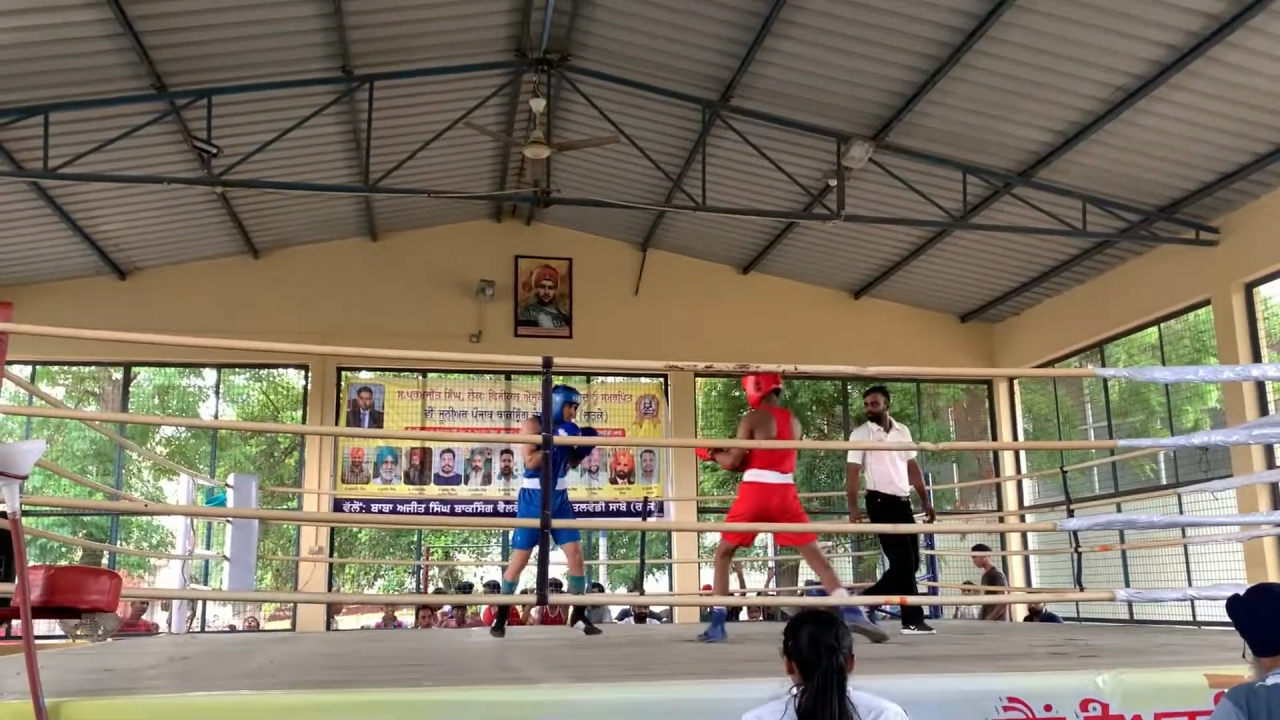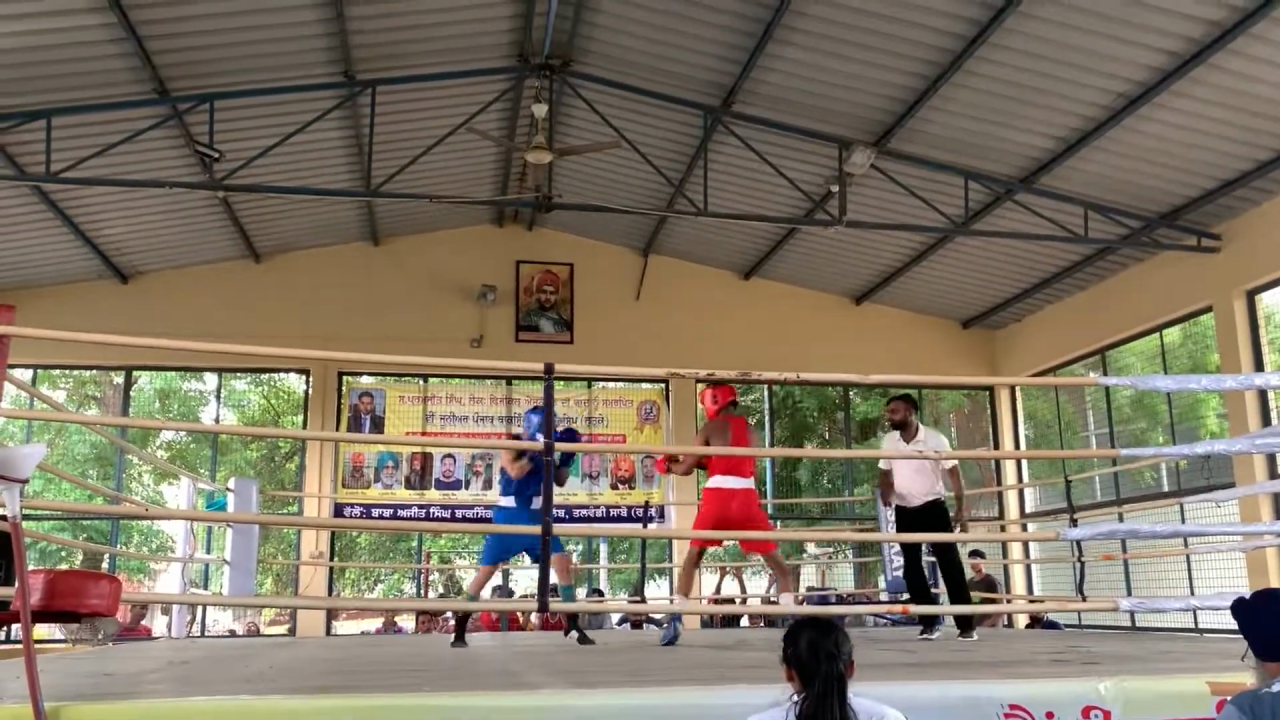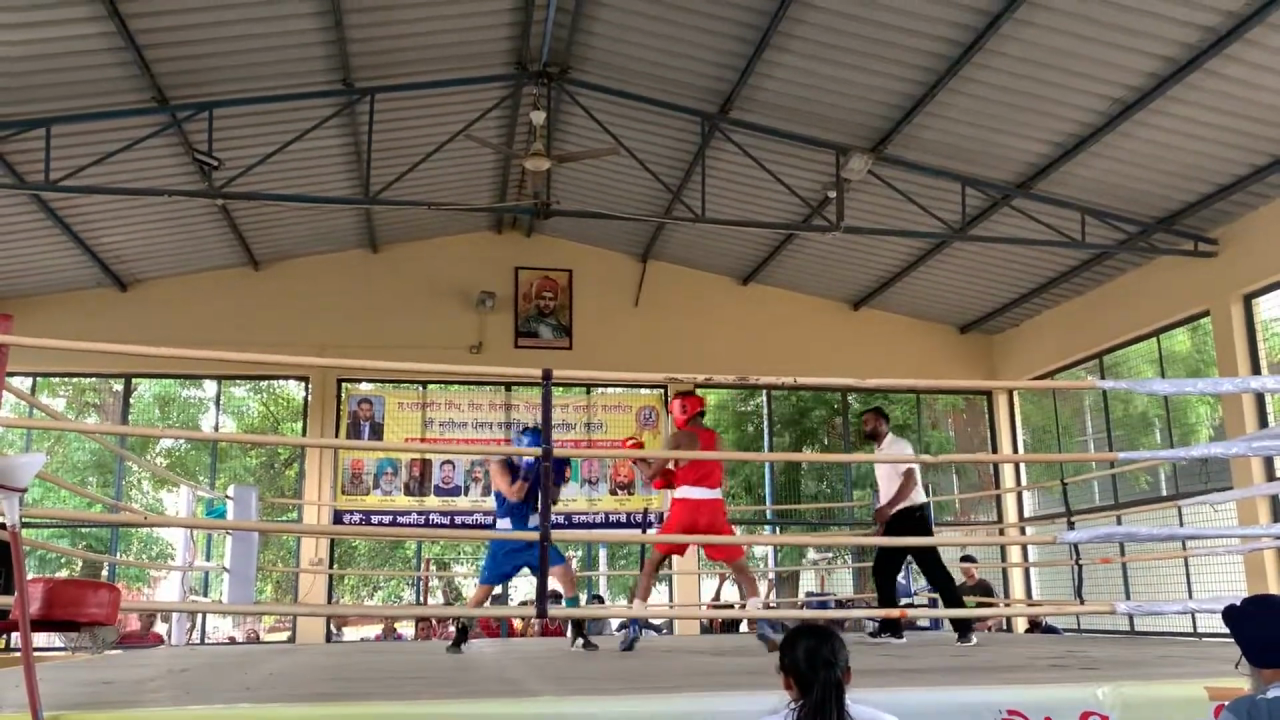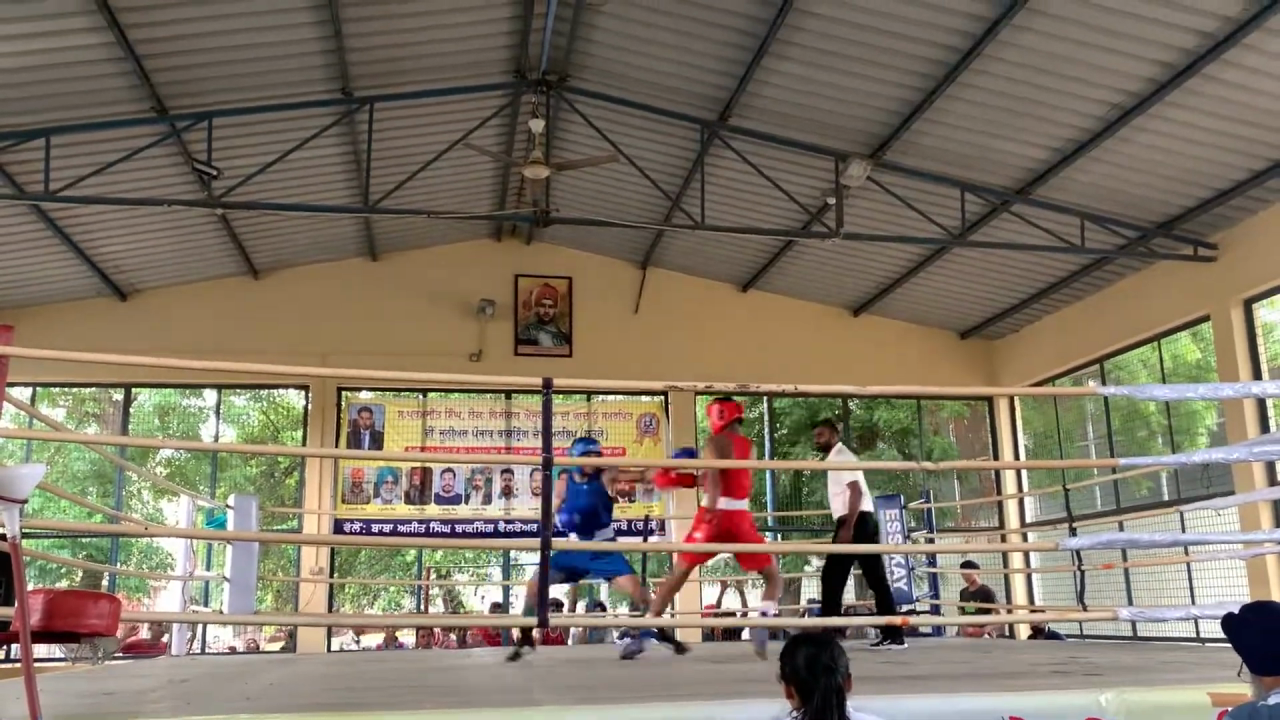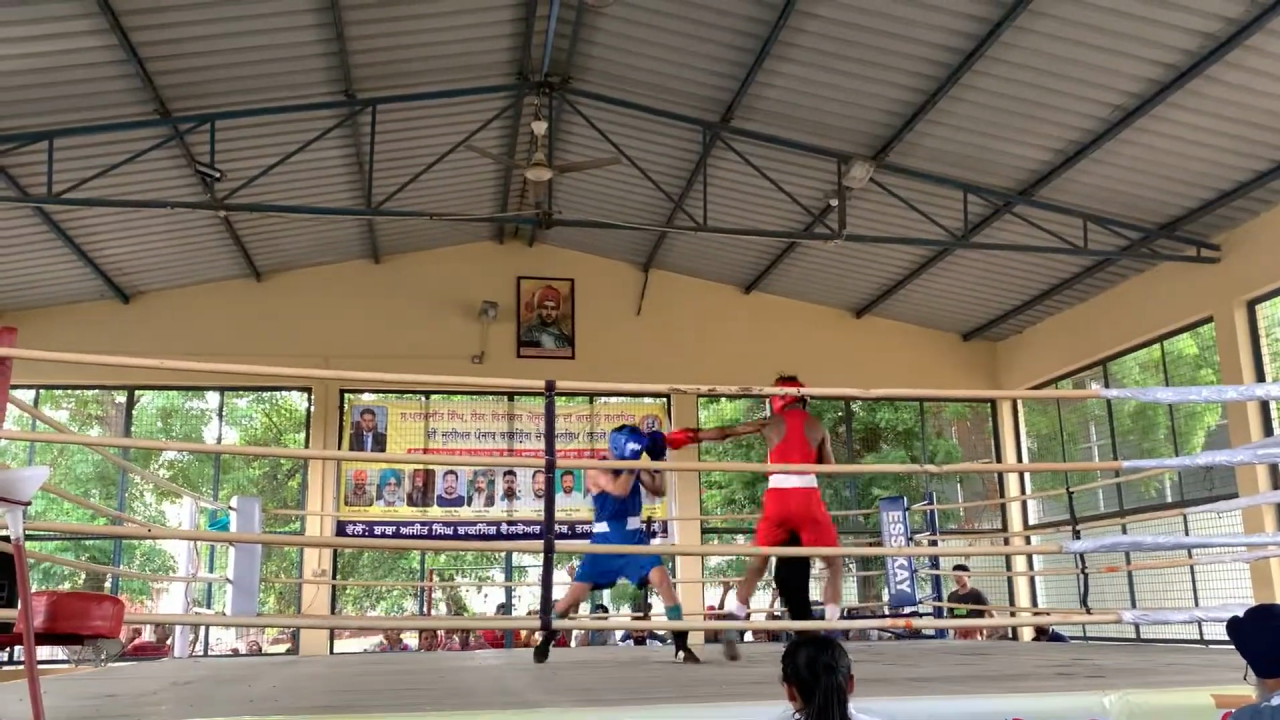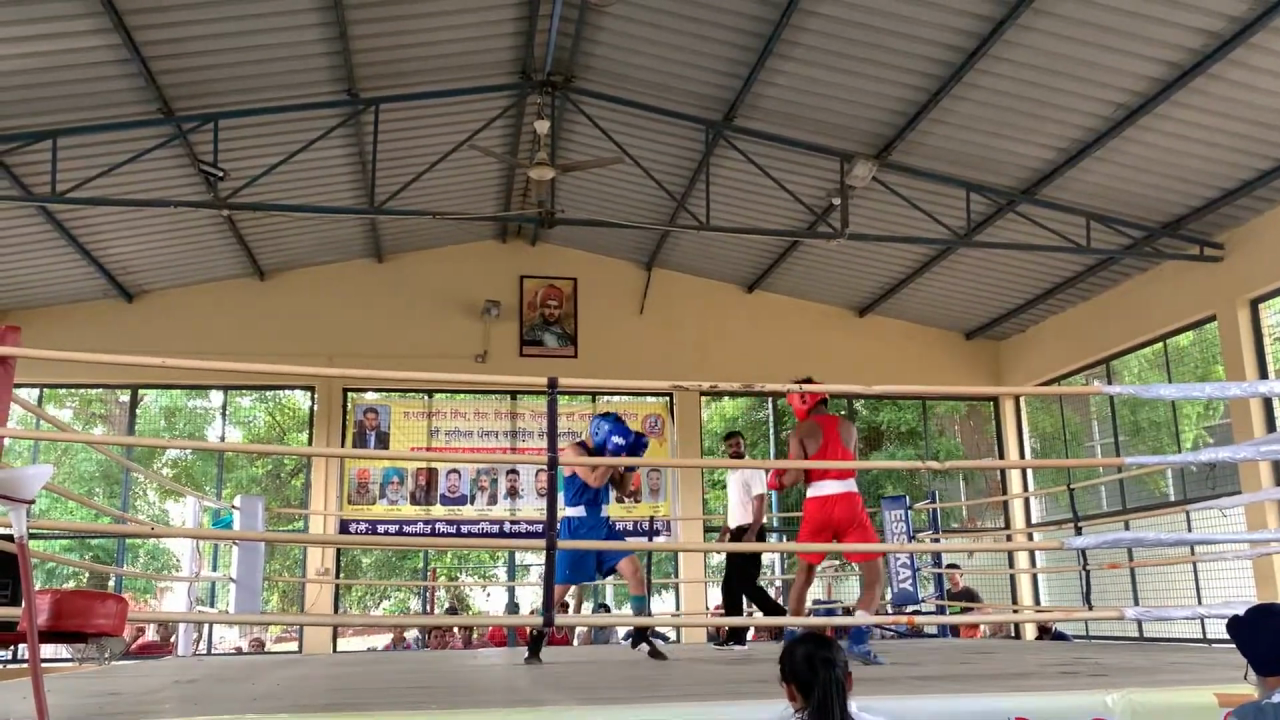
dt=0.4s
person 1, frame 1
left shoulder: (753, 417)
right shoulder: (794, 422)
left elbow: (734, 462)
left wrist: (714, 453)
left hip: (753, 492)
right hip: (784, 494)
left knee: (723, 555)
right knee: (816, 558)
left ankle: (718, 623)
right ankle: (852, 614)
person 1, frame 2
left shoulder: (710, 428)
right shoulder: (750, 430)
left elbow: (685, 468)
left wrist: (667, 464)
left hip: (716, 498)
right hip: (745, 500)
left knee: (692, 560)
right knee: (779, 565)
left ankle: (675, 622)
person 1, frame 3
left shoulder: (678, 437)
right shoulder: (716, 439)
left elbow: (651, 474)
left wrist: (636, 455)
left hip: (685, 508)
right hip: (714, 511)
left knee: (651, 565)
right knee: (742, 571)
left ankle: (634, 626)
right ankle: (762, 623)
person 1, frame 4
left shoulder: (715, 444)
right shoulder: (750, 448)
left elbow: (713, 482)
left wrist: (709, 520)
left hip: (714, 517)
right hip: (740, 520)
left knee: (676, 578)
right knee: (773, 577)
right ankle: (763, 626)
person 1, frame 5
left shoulder: (771, 422)
right shoulder: (818, 424)
left elbow: (727, 431)
right elbow: (829, 467)
left wrist: (692, 435)
left hip: (777, 500)
right hip: (807, 499)
left knee: (757, 567)
right knee: (835, 565)
left ankle: (732, 627)
person 1, frame 6
left shoulder: (800, 431)
right shoulder: (847, 426)
left elbow: (796, 477)
left wrist: (778, 481)
left hip: (817, 508)
right hip: (848, 503)
left knee: (803, 576)
right knee: (875, 575)
left ankle: (792, 642)
right ankle: (857, 640)
person 2, frame 1
left shoulder: (565, 428)
right shoulder: (533, 425)
left elbow: (572, 462)
right elbow: (530, 462)
left wrist: (583, 448)
right wrist: (554, 444)
left hip: (560, 499)
right hip: (533, 499)
left knee: (575, 553)
right knee: (520, 557)
left ankle: (579, 616)
right ankle: (500, 618)
person 2, frame 2
right shoulder: (512, 445)
left elbow: (560, 481)
right elbow: (515, 472)
left wrist: (566, 455)
right wrist: (536, 450)
left hip: (533, 516)
right hip: (507, 516)
left knee: (563, 563)
right knee: (485, 572)
left ankle: (572, 626)
right ankle: (459, 630)
person 2, frame 3
left shoulder: (535, 467)
right shoulder: (499, 466)
left elbow: (552, 500)
right elbow: (514, 496)
left wrist: (558, 474)
right wrist: (528, 470)
right hip: (507, 537)
left knee: (567, 575)
right knee: (484, 590)
left ankle: (579, 634)
right ankle: (459, 638)
person 2, frame 4
left shoulder: (605, 475)
right shoulder: (563, 485)
left elbow: (635, 474)
right elbow: (557, 516)
right wrist: (564, 519)
left hip: (604, 548)
right hip: (577, 549)
left knee: (634, 588)
right knee: (536, 584)
left ankle: (664, 635)
right ankle: (525, 639)
person 2, frame 5
left shoulder: (634, 467)
right shoulder: (597, 469)
left elbow: (660, 491)
right elbow: (620, 490)
left wrist: (658, 459)
right wrist: (632, 461)
left hip: (634, 538)
right hip: (605, 540)
left knee: (662, 581)
right knee: (575, 594)
left ankle: (682, 645)
right ankle: (546, 640)
person 2, frame 6
left shoulder: (603, 453)
right shoulder: (574, 451)
left elbow: (622, 486)
right elbow: (595, 481)
left wrist: (632, 459)
right wrist: (613, 453)
left hip: (602, 526)
right hip: (576, 528)
left knee: (634, 571)
right knee: (561, 588)
left ankle: (641, 637)
right ankle: (534, 646)
person 3, frame 1
left shoulder: (903, 431)
right shoulder: (860, 435)
left elbow: (912, 467)
right elbow: (852, 472)
left wrist: (925, 500)
right wrist: (853, 507)
left hip: (903, 501)
right hip: (881, 501)
left knee: (911, 560)
right knee: (903, 559)
right ankle: (912, 618)
person 3, frame 2
left shoulder: (935, 439)
right shoulder: (889, 442)
left elbow: (954, 473)
right elbow: (884, 475)
left wrist: (960, 509)
right wrist: (886, 492)
left hip: (934, 508)
right hip: (905, 511)
left knee: (951, 565)
right knee: (912, 567)
left ankle: (966, 624)
right ankle: (930, 621)
person 3, frame 3
left shoulder: (899, 446)
right shoulder: (878, 452)
left elbow: (910, 479)
left wrist: (887, 507)
right wrist: (881, 523)
left hip: (912, 515)
right hip: (894, 519)
left knee: (935, 572)
right knee: (882, 572)
left ankle: (964, 628)
right ankle: (891, 627)
person 3, frame 4
left shoulder: (841, 456)
right shoulder: (837, 458)
left elbow: (856, 492)
left wrist: (847, 527)
right wrist: (847, 526)
left hip: (856, 521)
right hip: (862, 521)
left knee: (831, 574)
right knee: (876, 578)
right ankle: (893, 635)
person 3, frame 5
left shoulder: (795, 462)
right shoulder: (789, 462)
left elbow: (798, 499)
left wrist: (775, 525)
left hip: (797, 526)
right hip: (793, 526)
left knee: (790, 581)
right knee: (784, 579)
left ankle: (806, 633)
right ankle: (805, 630)
person 3, frame 6
left shoulder: (753, 471)
right shoulder: (731, 473)
left elbow: (760, 504)
left wrist: (751, 533)
right wrist: (723, 533)
left hip: (749, 533)
right hip: (737, 534)
left knee: (745, 585)
right knee: (731, 586)
right ankle: (736, 636)
